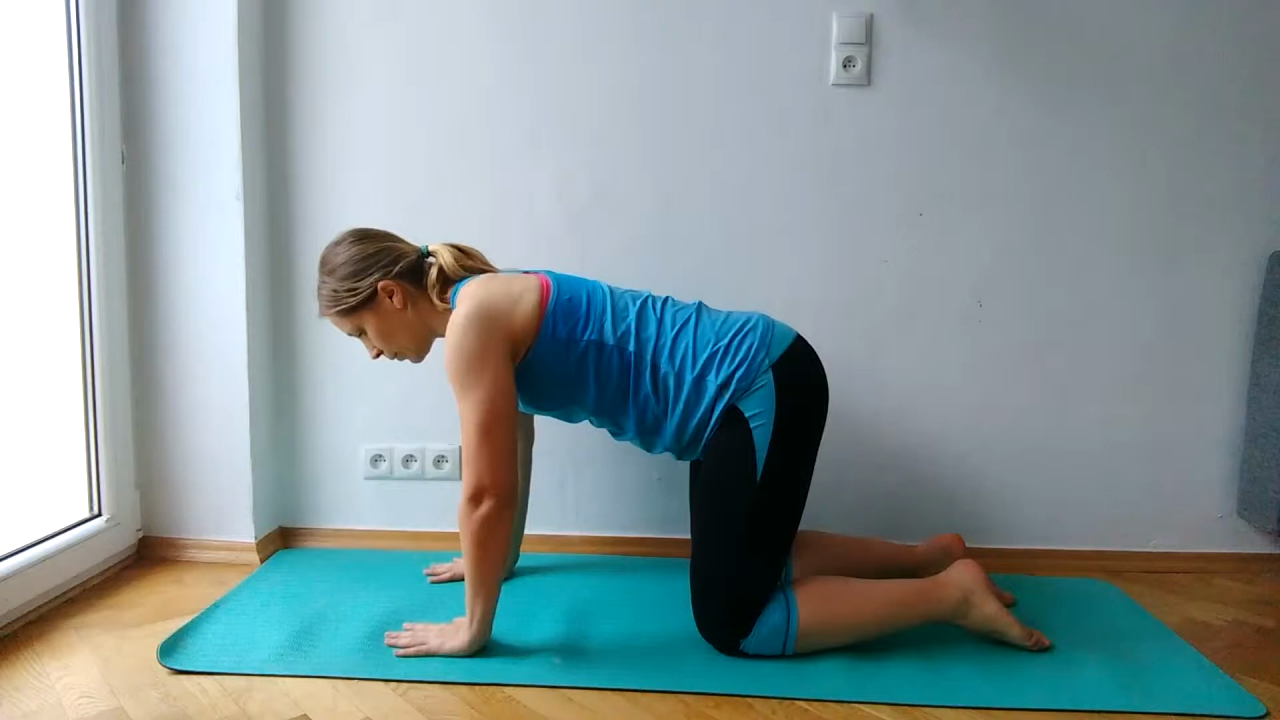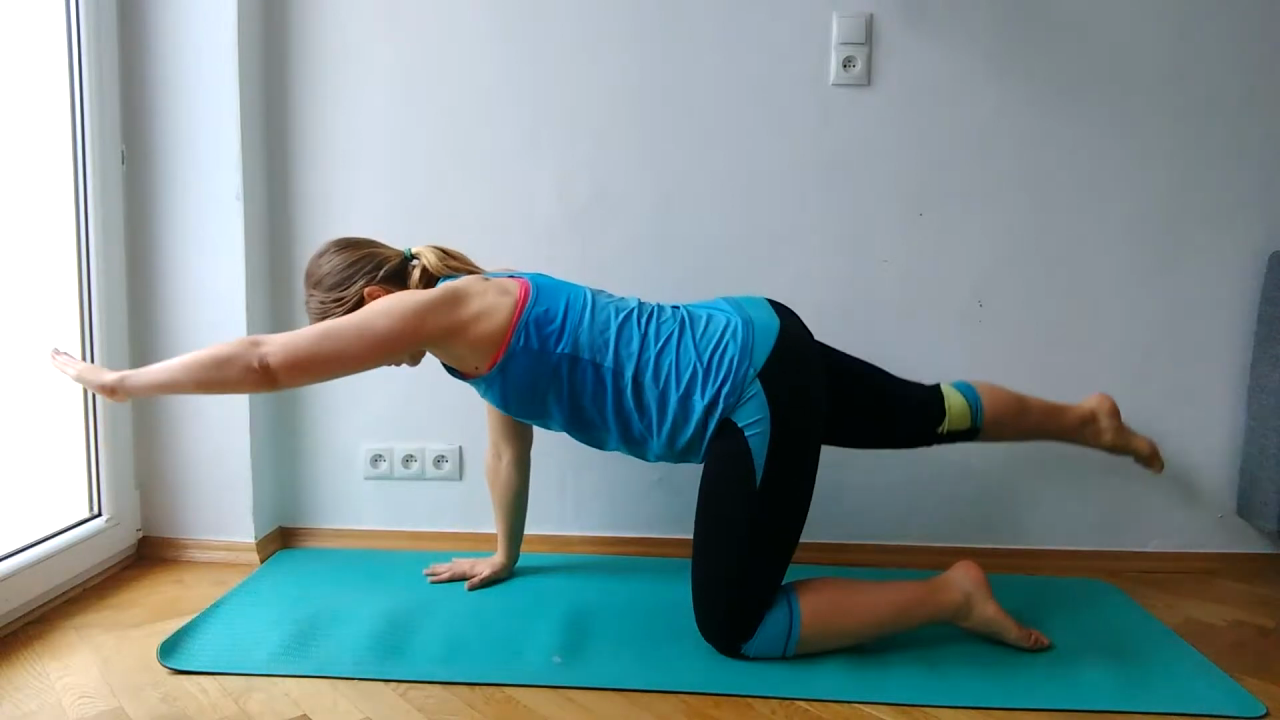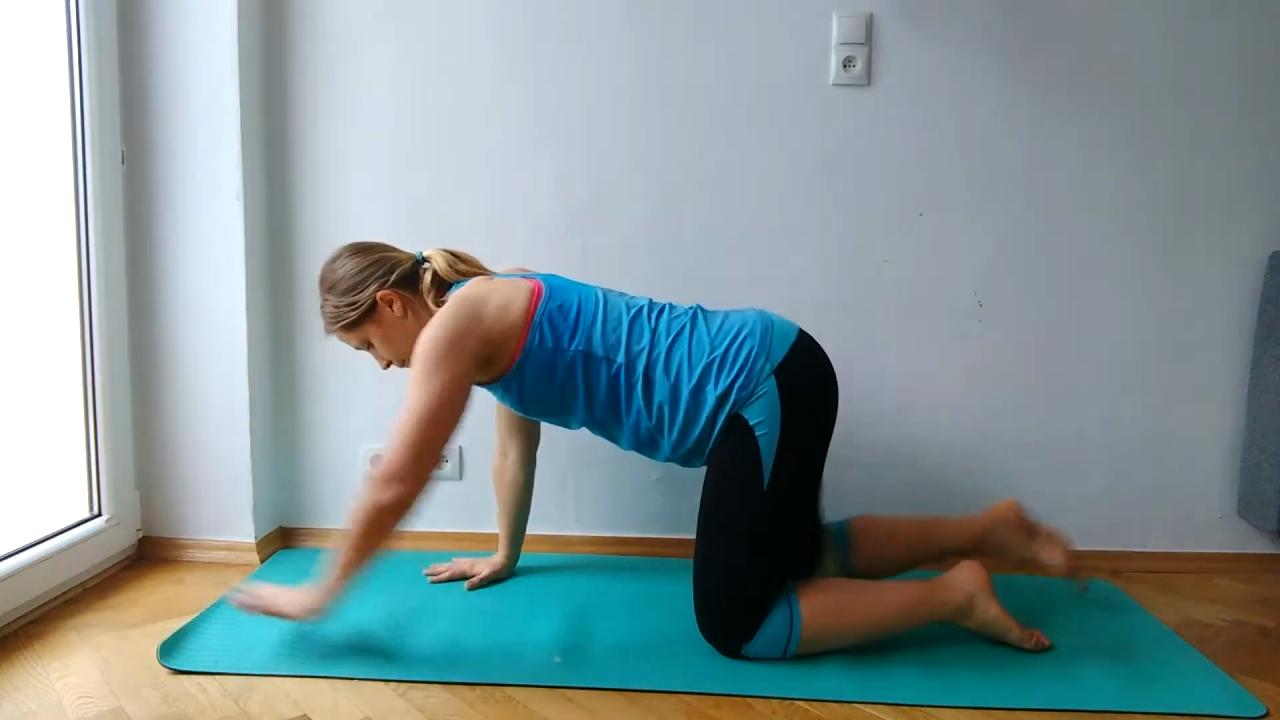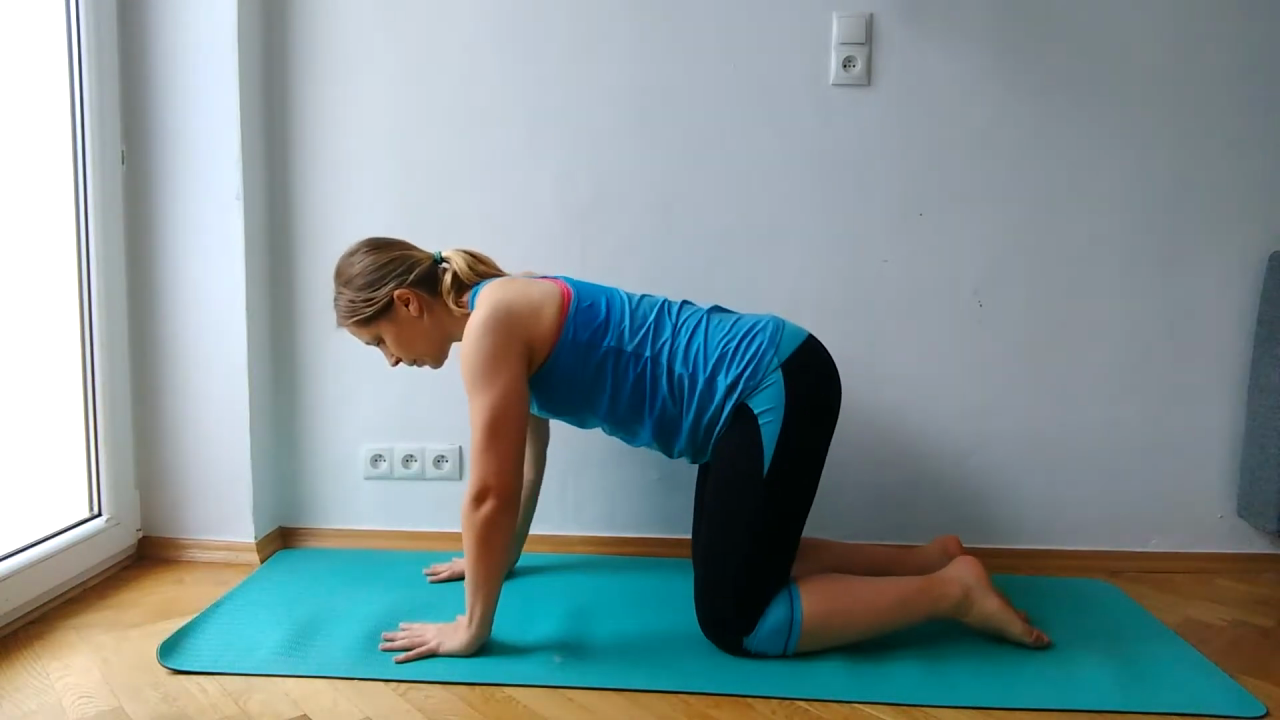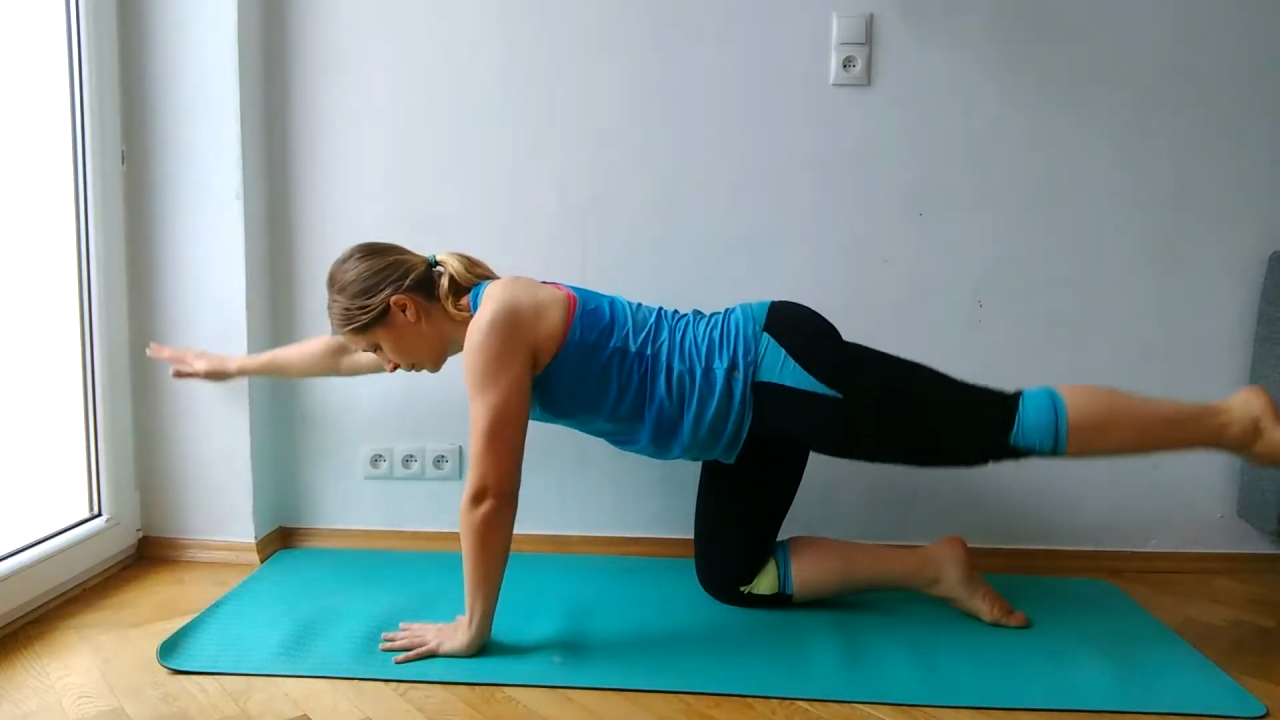
dt=1s
person 1, frame 1
left shoulder: (473, 320)
right shoulder: (488, 305)
left elbow: (485, 491)
right elbow: (513, 457)
left wrist: (473, 626)
right wrist: (498, 557)
left hip: (760, 387)
right hip: (748, 384)
left knee: (731, 623)
right knee: (748, 561)
left ankle: (952, 595)
right ankle: (932, 557)
person 1, frame 2
left shoulder: (440, 312)
right shoulder: (477, 313)
left elbow: (266, 362)
right elbow: (510, 441)
left wrist: (123, 380)
right wrist: (501, 554)
left hip: (750, 388)
right hip: (757, 352)
left knee: (733, 623)
right knee: (921, 414)
left ankle: (950, 595)
right ankle: (1089, 421)
person 1, frame 3
left shoulder: (457, 322)
right shoulder: (492, 311)
left elbow: (394, 485)
right elbow: (516, 437)
left wrist: (318, 594)
right wrist: (502, 554)
left hip: (762, 390)
right hip: (765, 373)
left knee: (733, 623)
right knee: (801, 548)
left ankle: (955, 593)
right ankle: (1000, 526)
person 1, frame 4
left shoulder: (489, 326)
right shoulder: (504, 313)
left elbow: (490, 492)
right elbow: (527, 460)
left wrist: (471, 627)
right wrist: (499, 559)
left hip: (773, 386)
right hip: (755, 387)
left knee: (732, 621)
right knee: (737, 564)
left ankle: (952, 590)
right ankle: (929, 559)
person 1, frame 5
left shoulder: (491, 328)
right shoulder: (465, 312)
left elbow: (488, 498)
right elbow: (342, 354)
left wrist: (471, 628)
right wrist: (232, 364)
left hip: (771, 367)
right hip: (747, 396)
left knee: (997, 425)
right knee: (730, 578)
right ankle: (935, 568)
